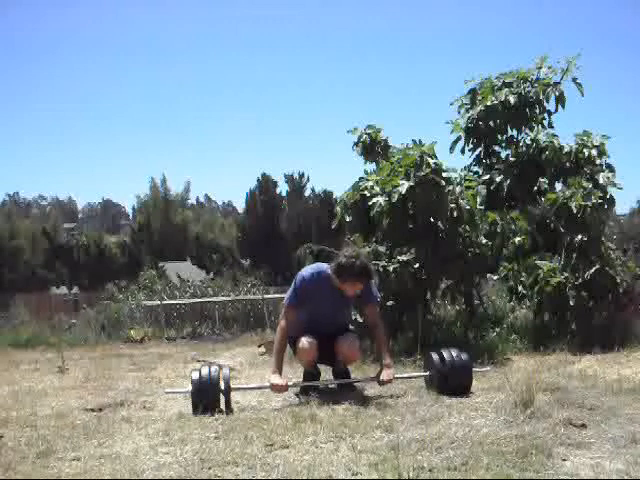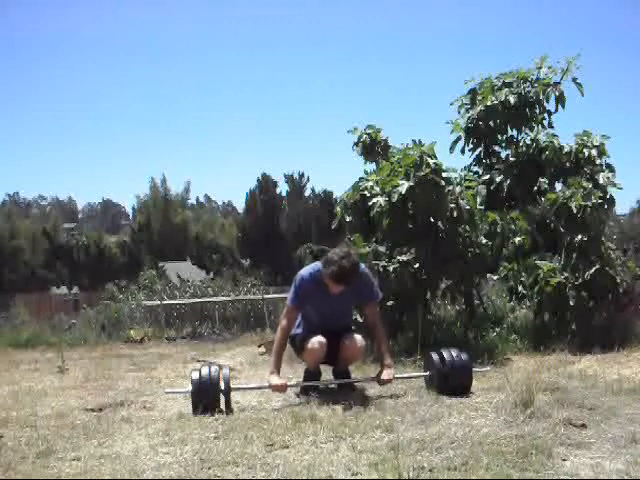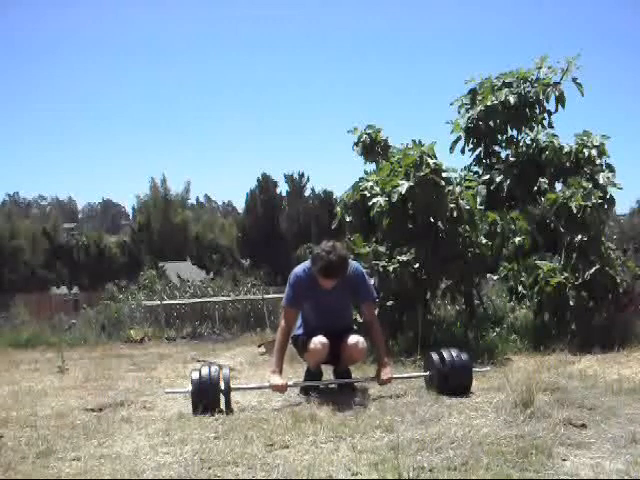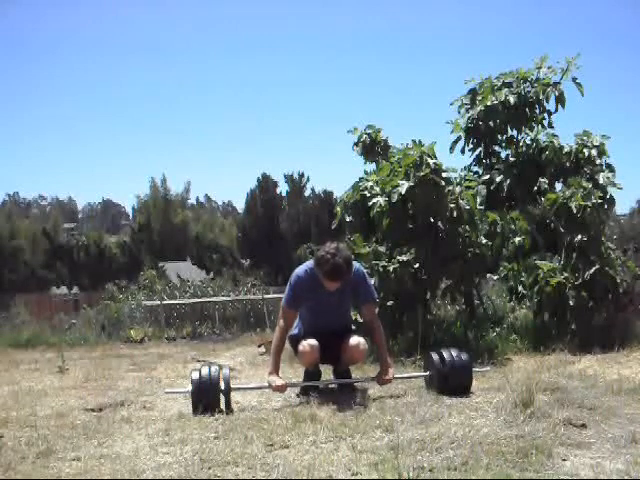
dt=0.5s
person 1, frame 1
left shoulder: (361, 281)
right shoulder: (309, 277)
left elbow: (374, 322)
right elbow: (285, 322)
left wrist: (386, 364)
right wrist: (276, 372)
left hip: (338, 335)
right hip: (306, 334)
left knee: (351, 348)
right knee: (307, 347)
left ankle: (340, 371)
right ankle: (311, 373)
person 1, frame 2
left shoulder: (361, 276)
right shoulder: (307, 276)
left elbow: (374, 321)
right elbow: (286, 323)
left wrist: (387, 365)
right wrist: (274, 373)
left hip: (340, 334)
right hip: (308, 335)
left knee: (357, 345)
right knee: (317, 346)
left ankle: (341, 371)
right ankle: (311, 374)
person 1, frame 3
left shoulder: (355, 272)
right shoulder: (300, 275)
left elbow: (371, 319)
right elbow: (286, 323)
left wrist: (384, 364)
right wrist: (275, 372)
left hip: (342, 334)
right hip: (309, 335)
left knee: (358, 346)
right knee: (319, 346)
left ankle: (341, 371)
right ankle: (313, 373)
person 1, frame 4
left shoulder: (357, 273)
right shoulder: (302, 275)
left elbow: (372, 319)
right elbow: (284, 323)
left wrist: (385, 365)
right wrist: (273, 372)
left hip: (341, 335)
right hip: (308, 335)
left knee: (359, 347)
right knee: (308, 350)
left ankle: (341, 371)
right ankle: (311, 374)
